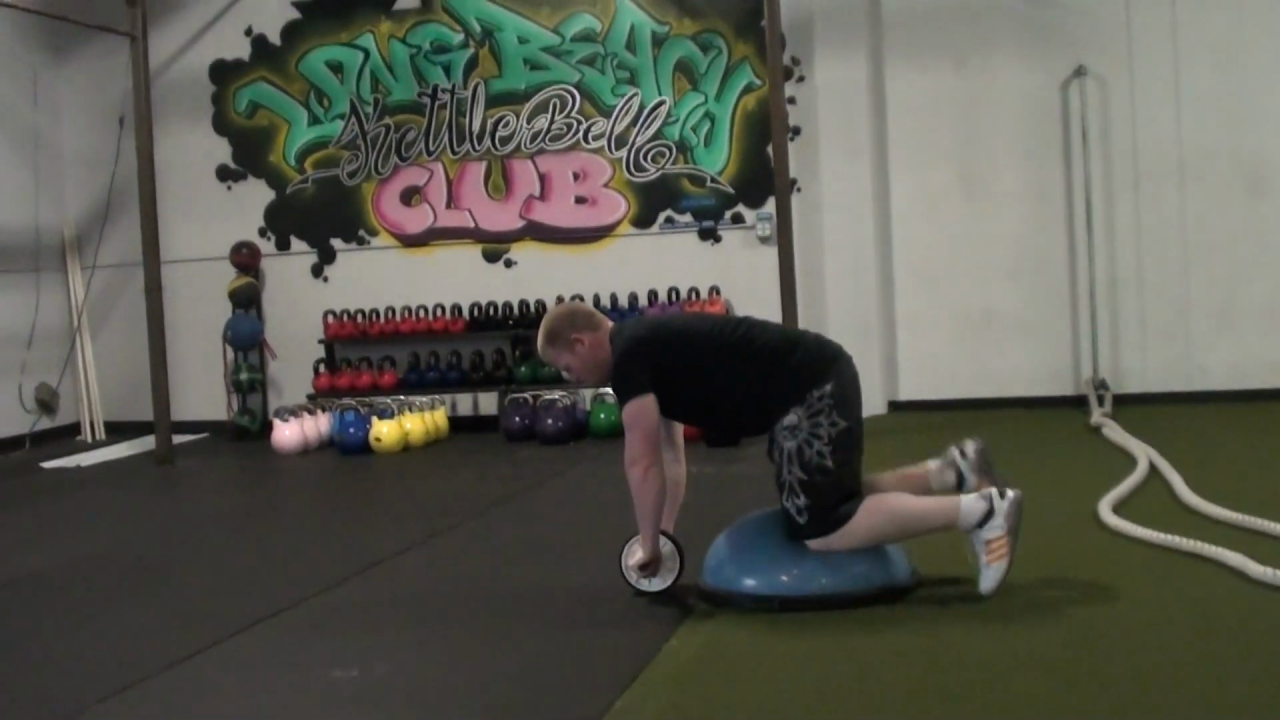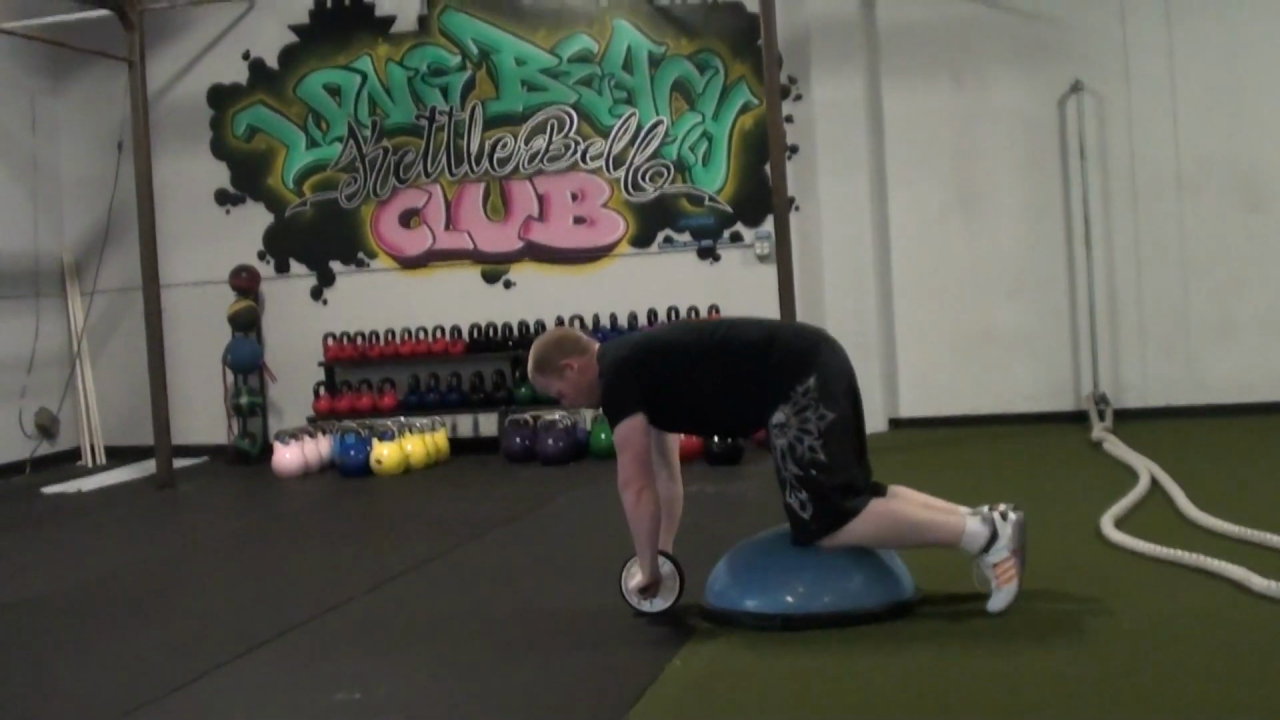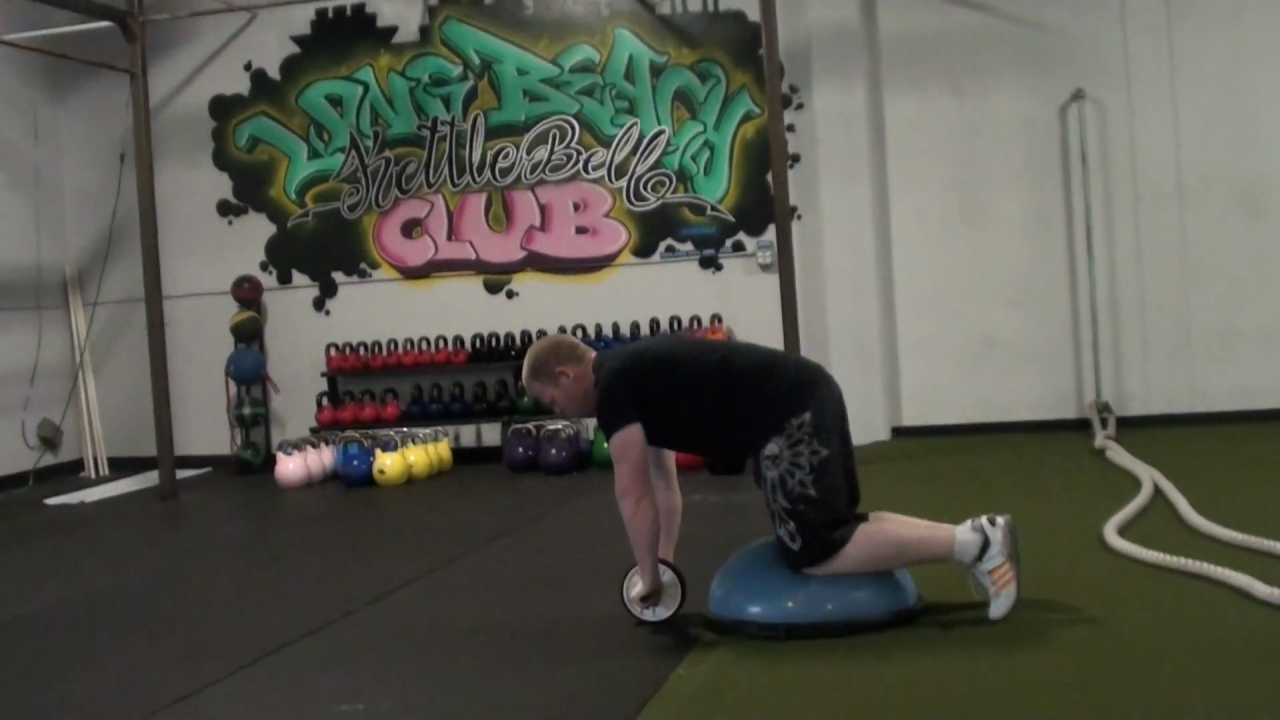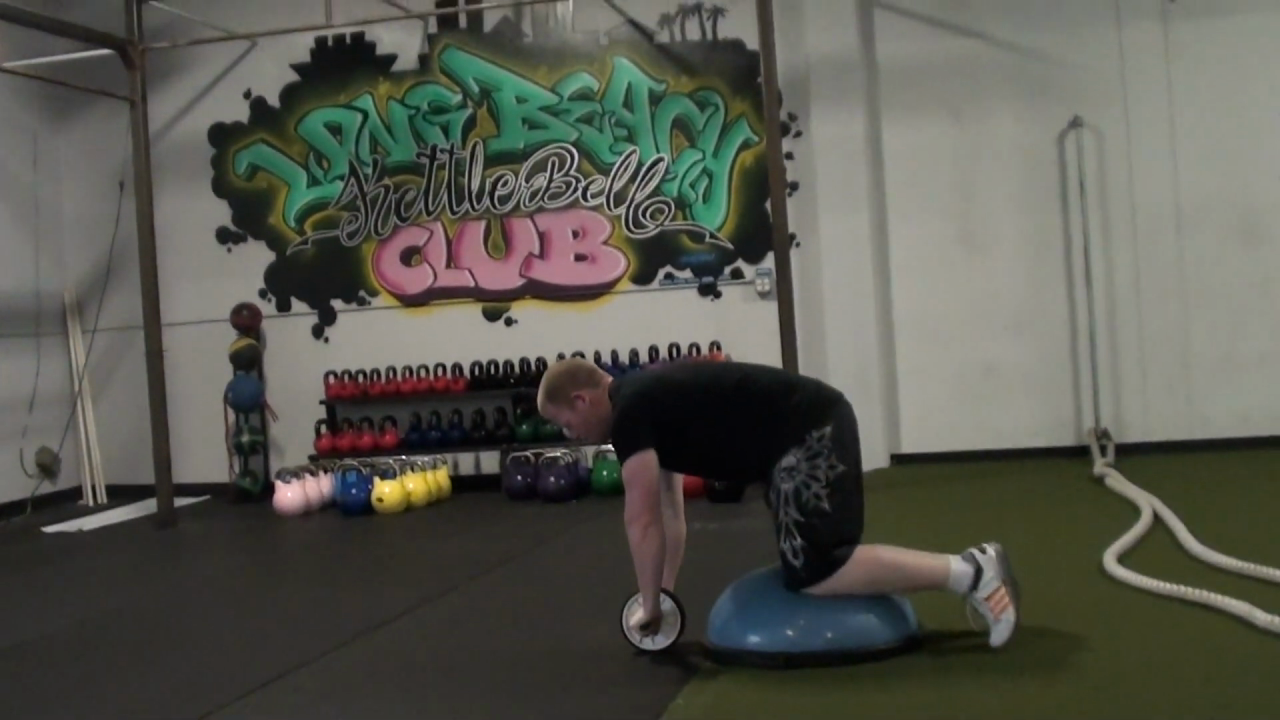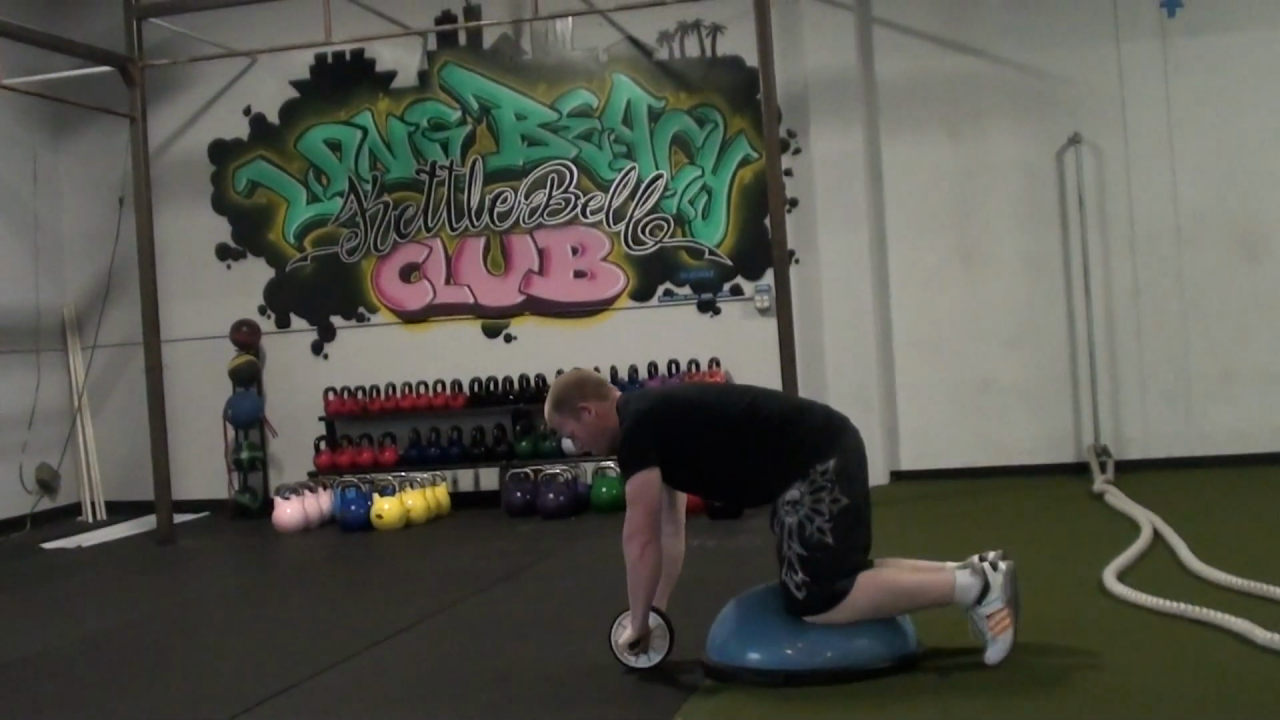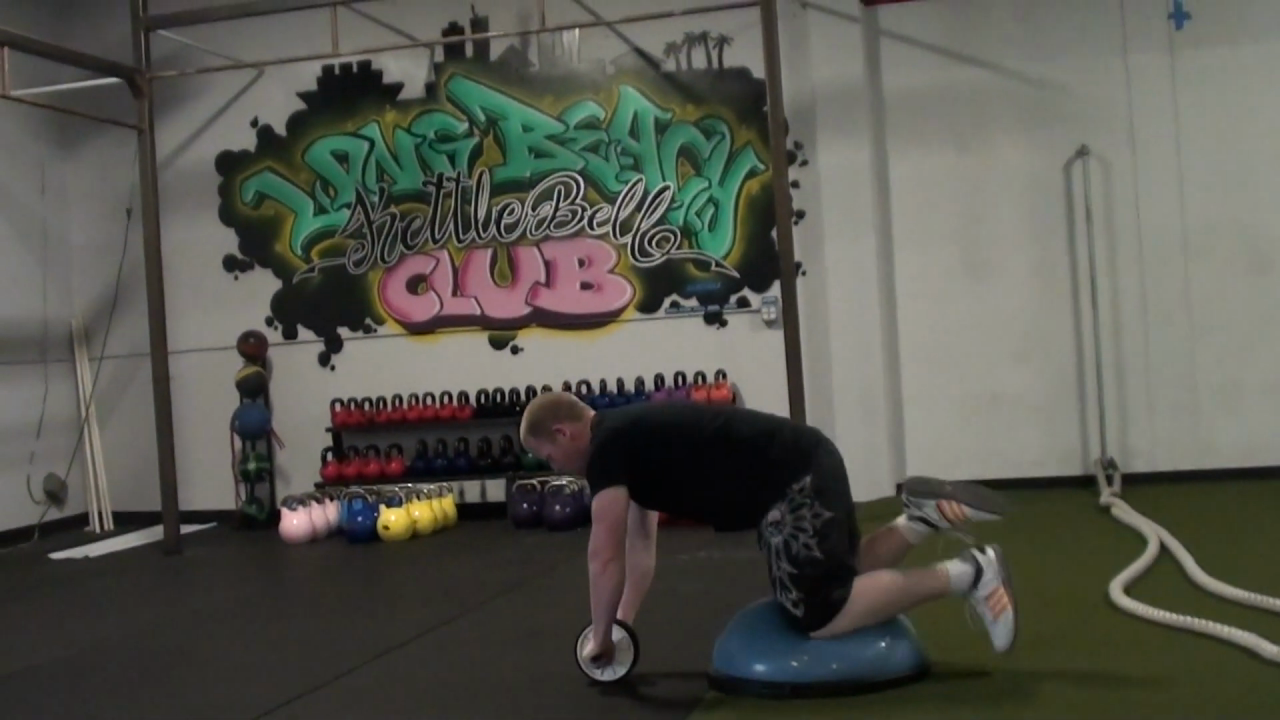
dt=0.4s
person 1, frame 1
left shoulder: (629, 354)
right shoulder: (648, 345)
left elbow: (642, 462)
right elbow: (669, 451)
left wrist: (649, 547)
right wrist: (665, 534)
left hip: (810, 390)
right hip: (819, 379)
left knee: (821, 528)
right knee: (832, 504)
left ankle: (977, 509)
right ankle: (950, 470)
person 1, frame 2
left shoulder: (617, 375)
right shoulder: (640, 365)
left elbow: (635, 483)
right elbow: (663, 469)
left wrist: (649, 568)
right wrist: (665, 552)
left hip: (799, 382)
right hip: (816, 364)
left knee: (826, 519)
right knee: (854, 496)
left ankle: (980, 536)
right ankle: (983, 520)
person 1, frame 3
left shoulder: (612, 385)
right shoulder: (635, 375)
left elbow: (634, 494)
right elbow: (661, 479)
left wrist: (650, 577)
right wrist: (665, 562)
left hip: (791, 415)
right hip: (808, 397)
left knee: (814, 549)
right knee: (836, 524)
left ankle: (973, 544)
right ankle: (974, 533)
person 1, frame 4
left shoulder: (629, 411)
right shoulder: (647, 401)
left elbow: (643, 520)
right elbow: (669, 509)
left wrist: (650, 607)
right wrist: (666, 592)
left hip: (808, 432)
right hip: (818, 426)
left knee: (811, 572)
right knee: (833, 558)
left ankle: (967, 573)
right ankle: (969, 565)
person 1, frame 5
left shoulder: (637, 428)
right shoulder: (654, 418)
left elbow: (639, 539)
right elbow: (669, 528)
left wrist: (638, 624)
right wrist: (657, 610)
left hip: (815, 460)
right hip: (827, 448)
left knee: (817, 598)
right knee: (840, 575)
left ankle: (974, 587)
right ankle: (972, 576)
person 1, frame 6
left shoulder: (607, 447)
right shoulder: (630, 437)
left elbow: (605, 556)
right elbow: (642, 542)
left wrist: (601, 636)
right wrist: (624, 621)
left hip: (792, 480)
right hip: (803, 467)
left knee: (820, 613)
right knee: (833, 581)
left ankle: (967, 574)
right ankle: (924, 515)
